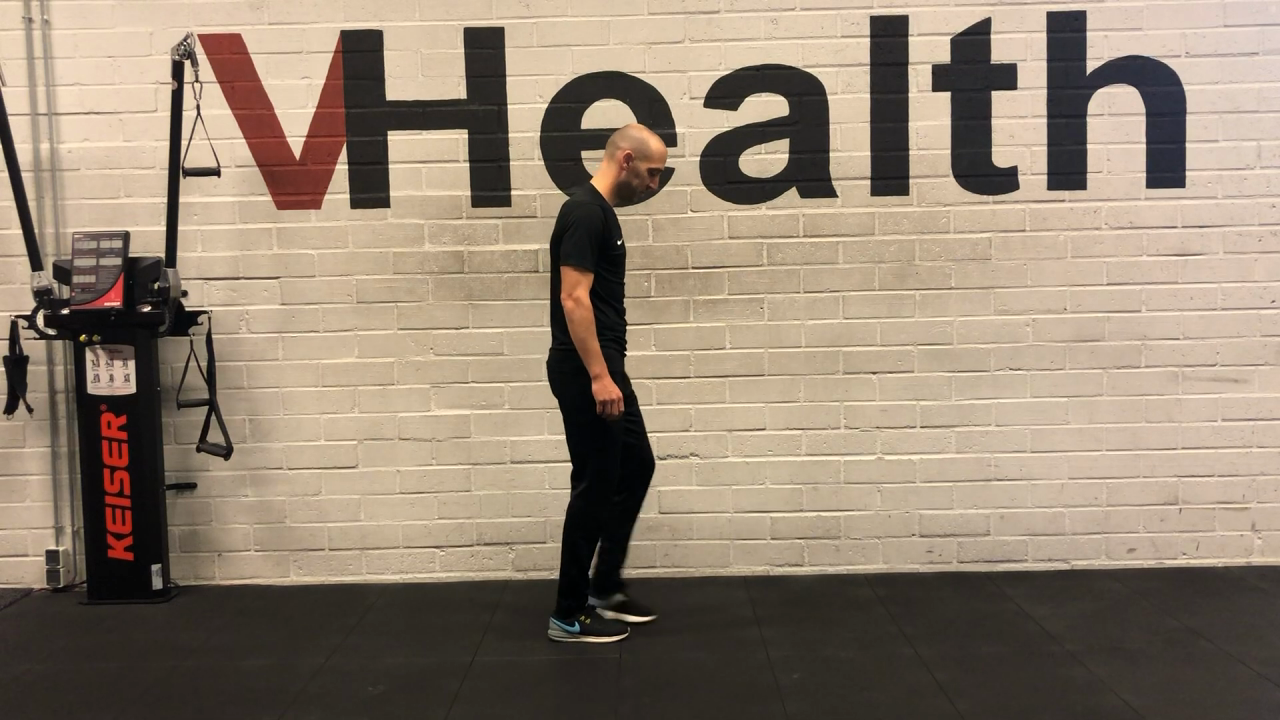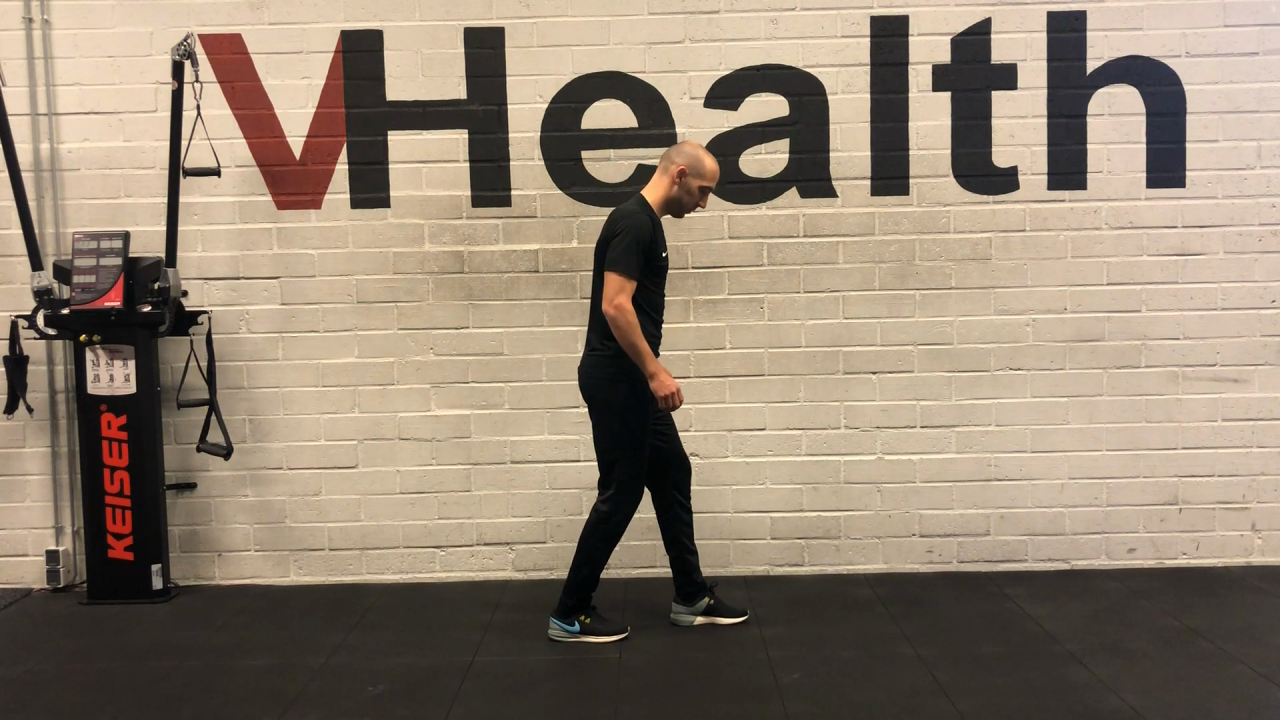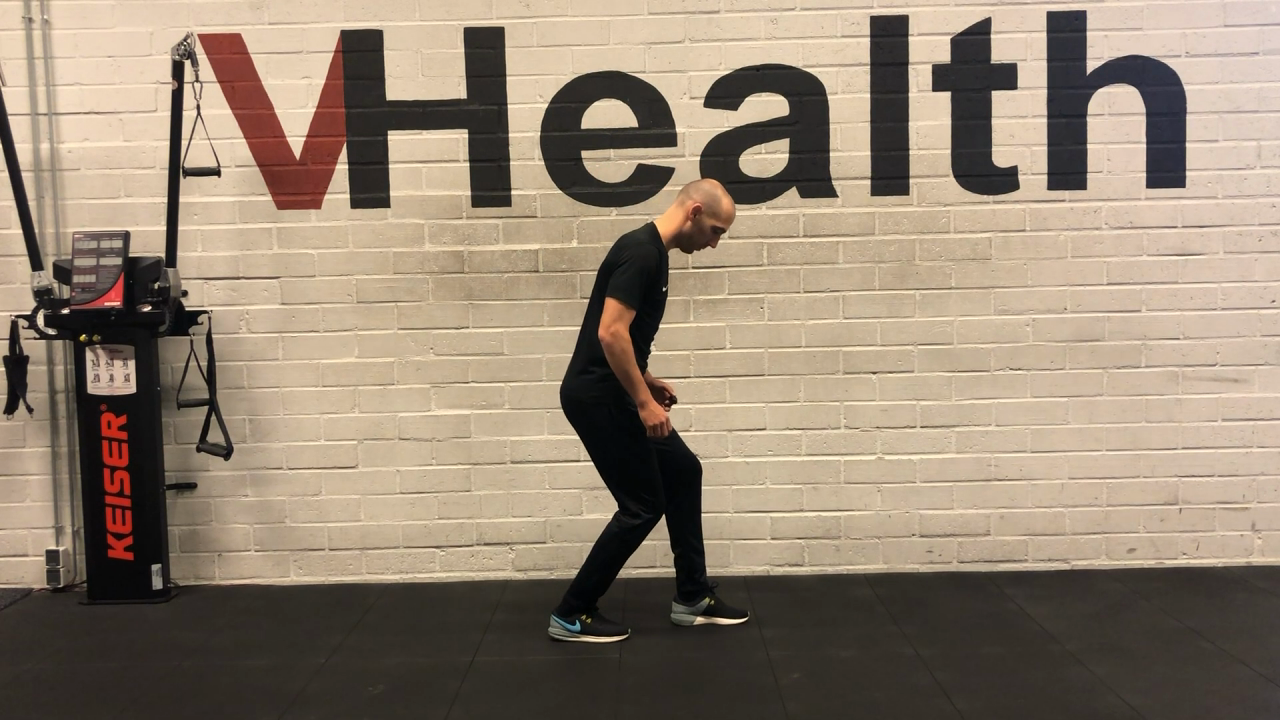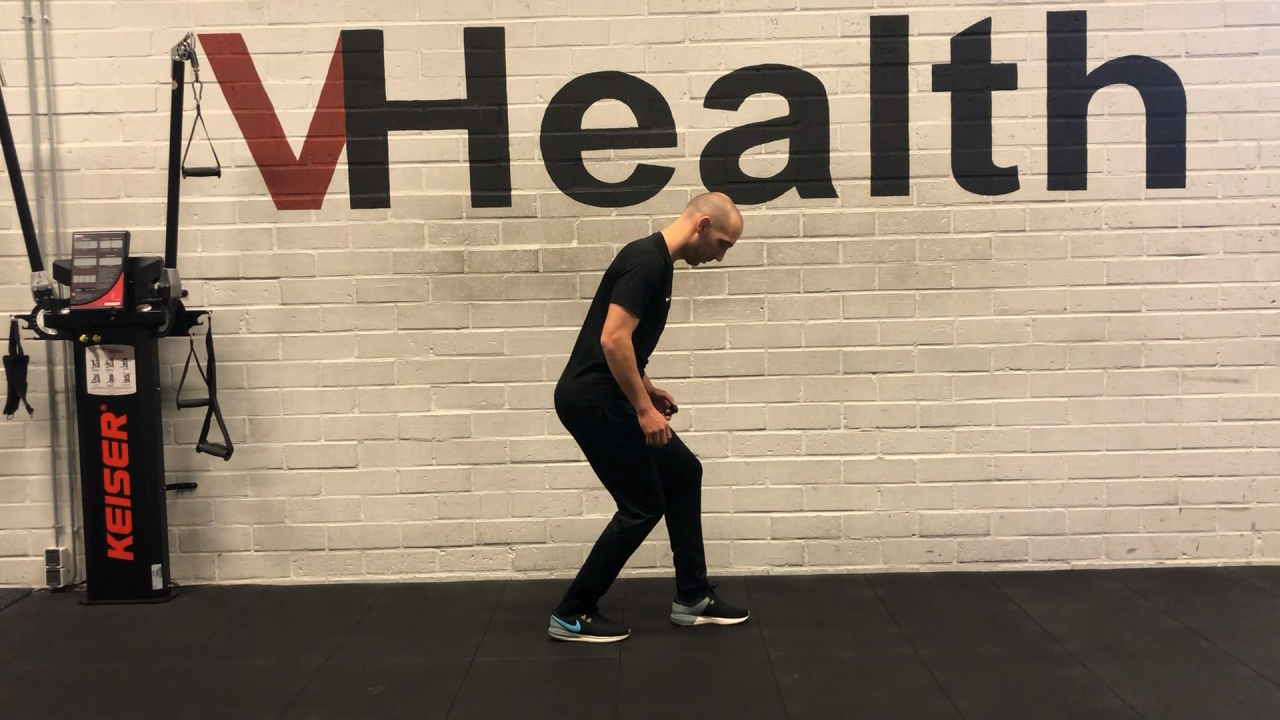
dt=1s
person 1, frame 1
left shoulder: (601, 212)
right shoulder: (585, 212)
right elbow: (573, 299)
right wrist: (599, 376)
left hip: (600, 366)
right hip: (585, 371)
left knee: (636, 468)
right knee: (596, 486)
left ankle: (603, 589)
right ankle: (569, 613)
person 1, frame 2
left shoulder: (645, 222)
right shoulder: (633, 222)
right elbow: (615, 305)
left wrist: (651, 371)
right wrist: (655, 372)
left hip: (629, 377)
right hip: (615, 379)
left knee: (673, 476)
right knee: (621, 492)
left ankle: (691, 598)
right ankle: (570, 614)
person 1, frame 3
left shoulder: (652, 251)
right shoulder: (641, 252)
right elbow: (611, 333)
left wrist: (646, 382)
right wrist: (644, 402)
left hip: (612, 392)
right hip: (597, 396)
left knee: (683, 473)
right knee: (643, 504)
left ankle: (693, 598)
right ankle: (572, 614)
person 1, frame 4
left shoulder: (655, 260)
right shoulder: (647, 261)
right elbow: (613, 339)
left wrist: (646, 389)
right wrist: (644, 409)
left hip: (606, 396)
right hip: (593, 400)
left knee: (683, 472)
right knee: (643, 506)
left ankle: (692, 598)
right ankle: (572, 614)
